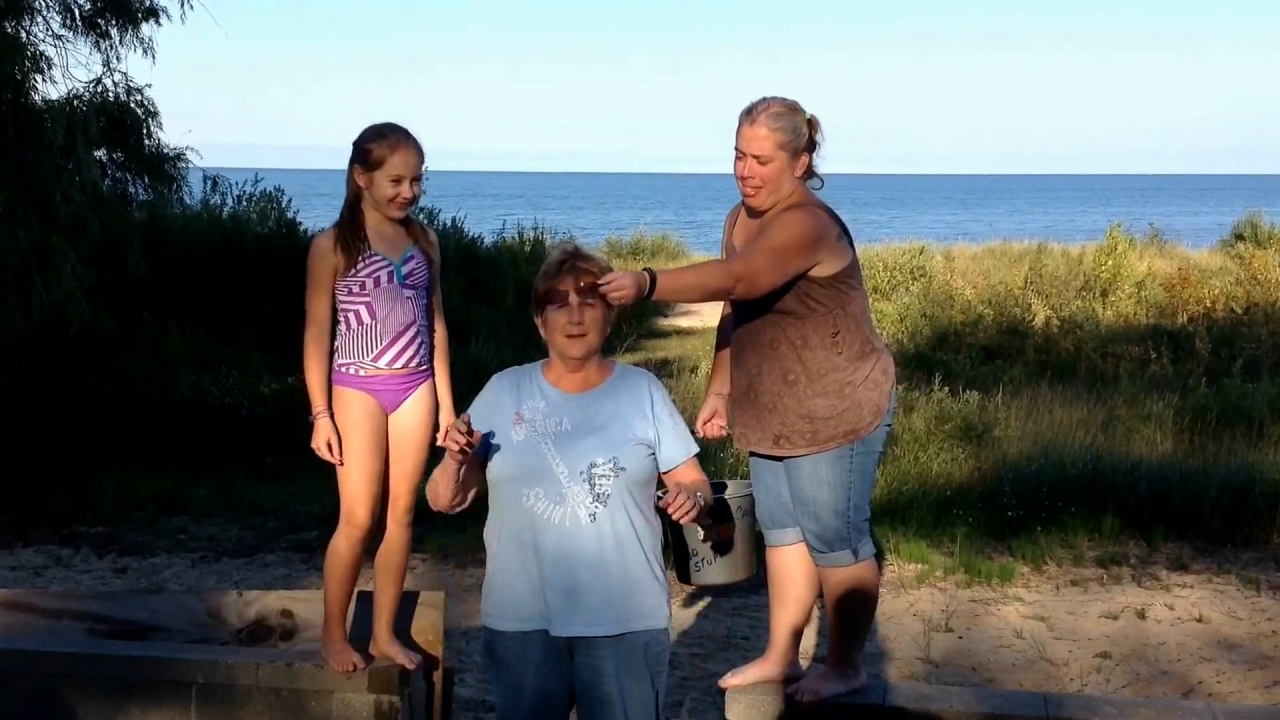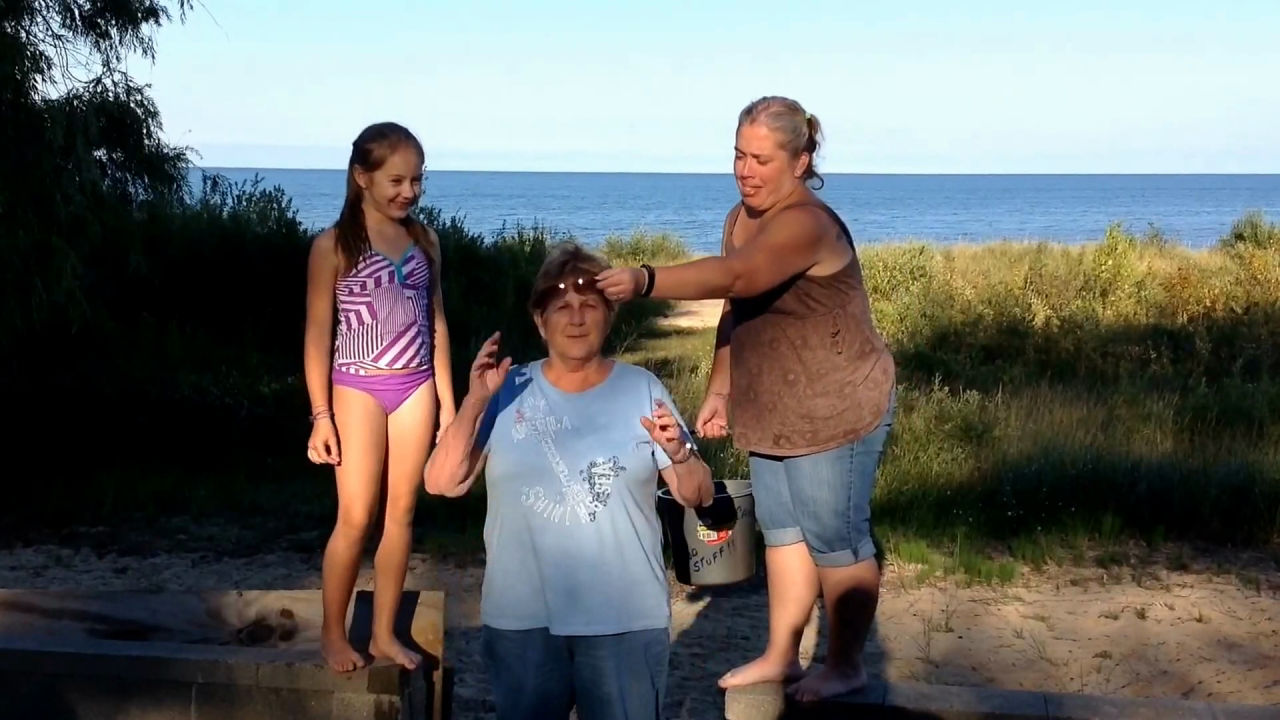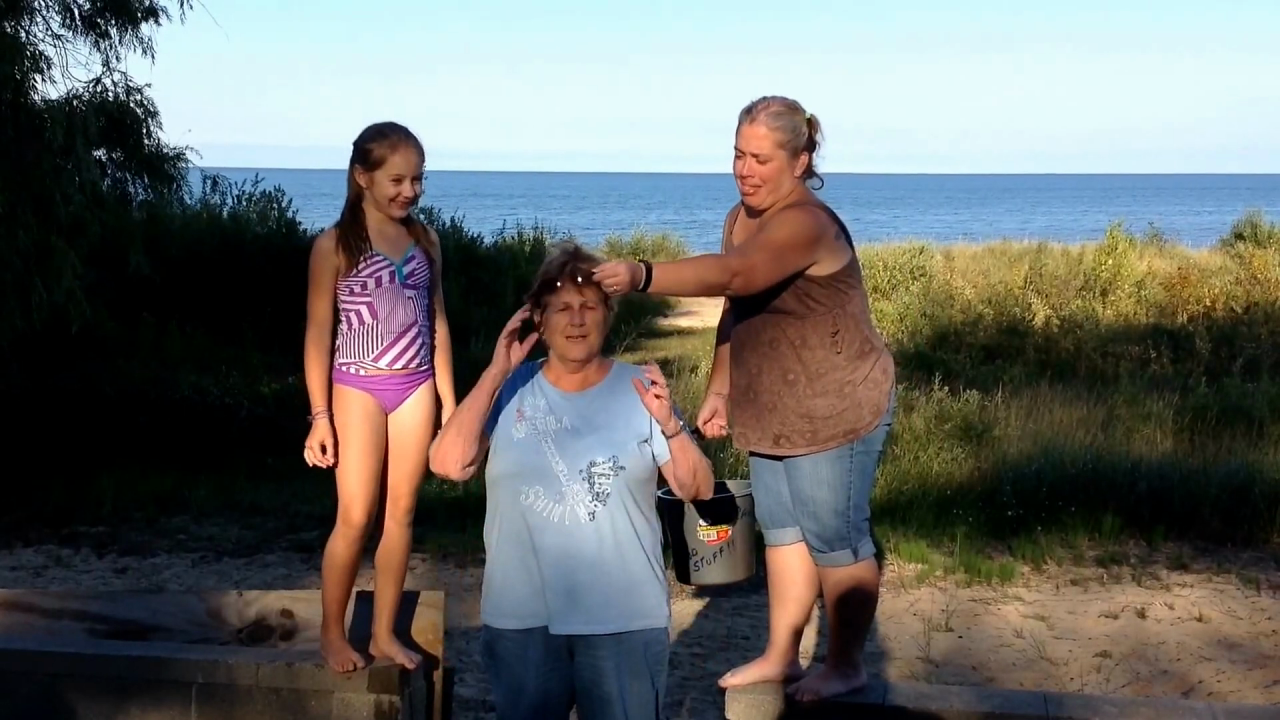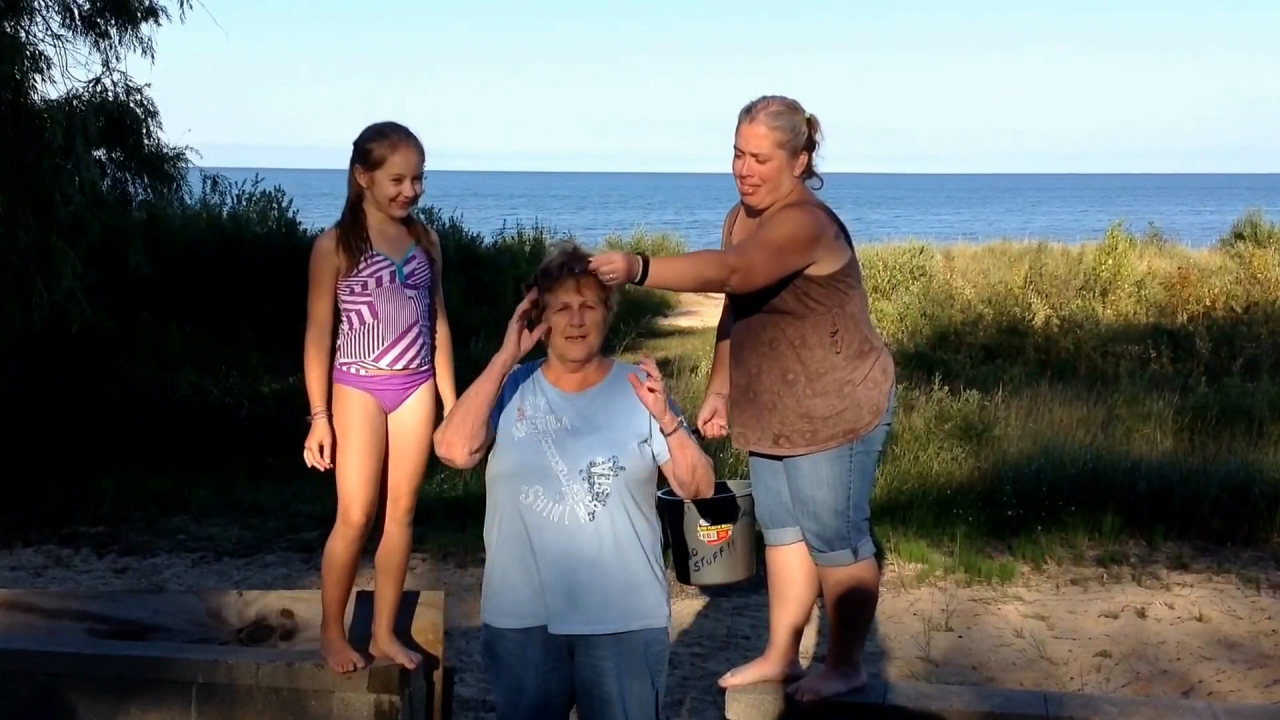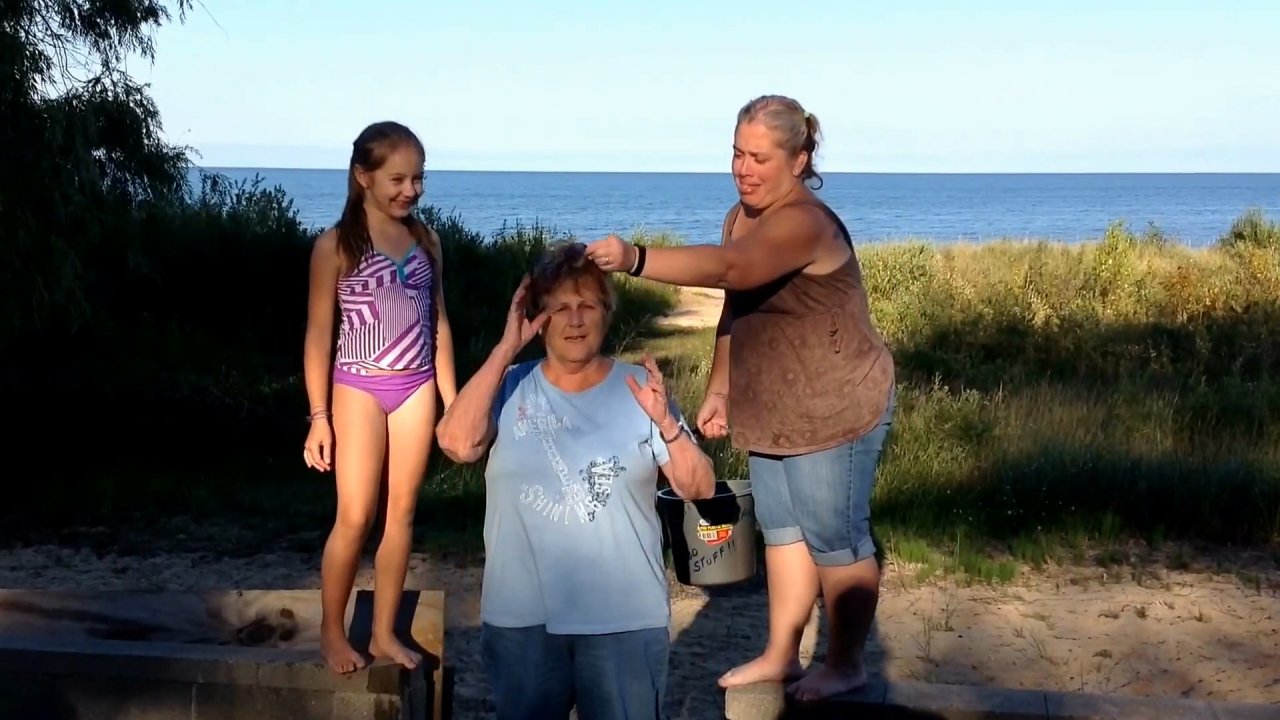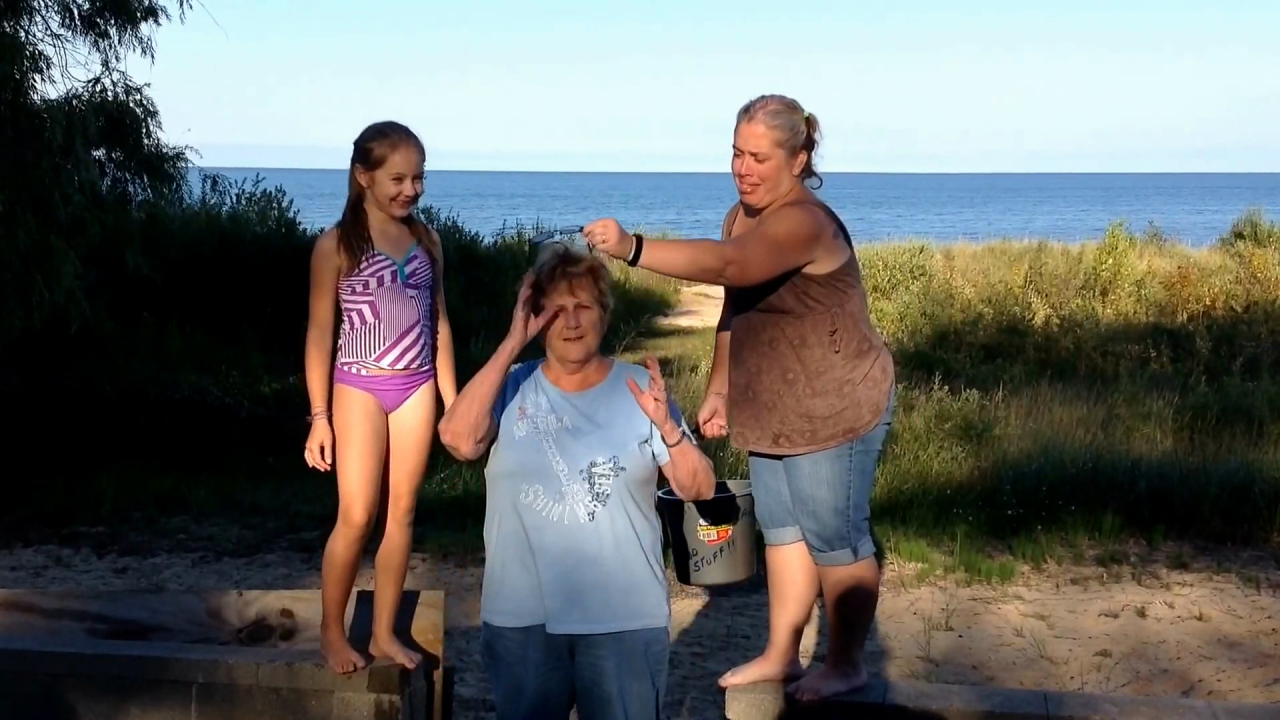
dt=0.1s
person 1, frame 1
left shoulder: (808, 224)
right shoulder: (740, 218)
left elbow: (734, 279)
left wrist: (645, 284)
right wrist: (719, 390)
left hip: (835, 410)
right hip: (774, 411)
left knee: (834, 539)
right knee: (783, 531)
left ankle: (846, 665)
right ankle: (780, 655)
person 1, frame 2
left shoulder: (807, 223)
right shoulder: (741, 218)
left elbow: (732, 275)
left wrist: (643, 281)
right wrist: (719, 390)
left hip: (835, 411)
right hip: (774, 411)
left knee: (835, 539)
right knee: (782, 531)
left ankle: (846, 665)
right ankle: (780, 655)
person 1, frame 3
left shoulder: (806, 223)
right shoulder: (741, 217)
left elbow: (730, 273)
left wrist: (640, 275)
right wrist: (719, 390)
left hip: (835, 410)
right hip: (774, 411)
left knee: (835, 539)
right knee: (782, 531)
left ankle: (846, 665)
right ankle: (780, 655)
person 1, frame 4
left shoulder: (805, 223)
right shoulder: (740, 217)
left elbow: (729, 271)
left wrist: (637, 268)
right wrist: (720, 390)
left hip: (834, 410)
right hip: (773, 411)
left knee: (835, 539)
right knee: (782, 531)
left ankle: (845, 664)
right ankle: (780, 655)
person 1, frame 5
left shoulder: (805, 222)
right shoulder: (740, 217)
left elbow: (727, 267)
left wrist: (634, 259)
right wrist: (719, 390)
left hip: (834, 410)
right hip: (773, 411)
left knee: (835, 539)
right knee: (783, 530)
left ankle: (846, 664)
right ankle: (781, 655)
person 1, frame 6
left shoulder: (805, 222)
right shoulder: (740, 217)
left elbow: (726, 264)
left wrist: (632, 248)
right wrist: (720, 390)
left hip: (835, 410)
right hip: (772, 410)
left knee: (836, 538)
right knee: (782, 530)
left ankle: (845, 664)
right ankle: (781, 655)
person 2, frame 1
left shoulder: (423, 241)
right shoulder: (333, 245)
right elbow: (317, 332)
left wrist: (445, 400)
right wrist: (320, 413)
left hip: (414, 390)
right hip: (358, 390)
left knee: (402, 513)
right knee: (359, 516)
left ankle: (384, 634)
right ankle: (334, 633)
person 2, frame 2
left shoulder: (424, 241)
right shoulder: (334, 245)
right elbow: (318, 333)
left wrist: (448, 400)
right wrist: (321, 414)
left hip: (414, 389)
right hip: (358, 389)
left knee: (401, 513)
right knee: (356, 517)
left ankle: (384, 633)
right ankle: (333, 632)
person 2, frame 3
left shoulder: (425, 240)
right shoulder: (335, 244)
right elbow: (318, 333)
left wrist: (449, 400)
right wrist: (319, 415)
left hip: (415, 389)
right hip: (359, 389)
left knee: (401, 513)
right knee: (355, 517)
left ankle: (384, 633)
right ankle: (332, 631)
person 2, frame 4
left shoulder: (425, 241)
right shoulder: (336, 245)
right elbow: (319, 333)
left wrist: (451, 401)
right wrist: (319, 416)
left hip: (416, 389)
right hip: (360, 389)
left knee: (401, 513)
right knee: (355, 516)
left ankle: (384, 633)
right ankle: (332, 631)
person 2, frame 5
left shoulder: (426, 240)
right shoulder: (337, 244)
right elbow: (319, 333)
left wrist: (452, 400)
right wrist: (318, 416)
left hip: (416, 389)
right hip: (360, 389)
left knee: (402, 512)
right knee: (355, 516)
left ankle: (384, 633)
right ankle: (332, 631)
person 2, frame 6
left shoulder: (427, 240)
right shoulder: (337, 245)
right elbow: (320, 333)
left wrist: (452, 399)
right wrist: (319, 416)
left hip: (417, 389)
right hip: (360, 389)
left knee: (402, 513)
right knee: (356, 516)
left ankle: (384, 633)
right ankle: (332, 631)
person 3, frame 1
left shoulder: (643, 391)
right shoulder: (503, 392)
left elbow: (694, 485)
right elbow: (445, 498)
left wrist: (693, 498)
right wrist: (454, 458)
left hip: (625, 619)
right hip: (521, 619)
person 3, frame 2
left shoulder: (640, 390)
right shoulder: (507, 393)
left elbow: (698, 494)
right elbow: (443, 481)
left wrist: (678, 449)
right wrist: (475, 402)
left hip: (625, 617)
right hip: (522, 617)
person 3, frame 3
left shoulder: (639, 388)
right shoulder: (511, 389)
left elbow: (699, 489)
right elbow: (448, 464)
left wrist: (672, 429)
right wrist: (496, 372)
left hip: (624, 617)
right hip: (521, 617)
person 3, frame 4
left shoulder: (638, 387)
right shoulder: (510, 390)
left elbow: (698, 486)
right elbow: (453, 449)
left wrist: (666, 418)
right wrist: (505, 356)
left hip: (624, 617)
right hip: (521, 616)
person 3, frame 5
left shoulder: (638, 387)
right shoulder: (510, 387)
left elbow: (699, 487)
right elbow: (456, 442)
left wrist: (666, 422)
right wrist: (507, 346)
left hip: (624, 617)
right hip: (522, 616)
person 3, frame 6
left shoulder: (639, 387)
right shoulder: (511, 386)
left elbow: (699, 488)
right elbow: (458, 438)
left wrist: (666, 426)
right wrist: (513, 343)
left hip: (624, 617)
right hip: (521, 616)
